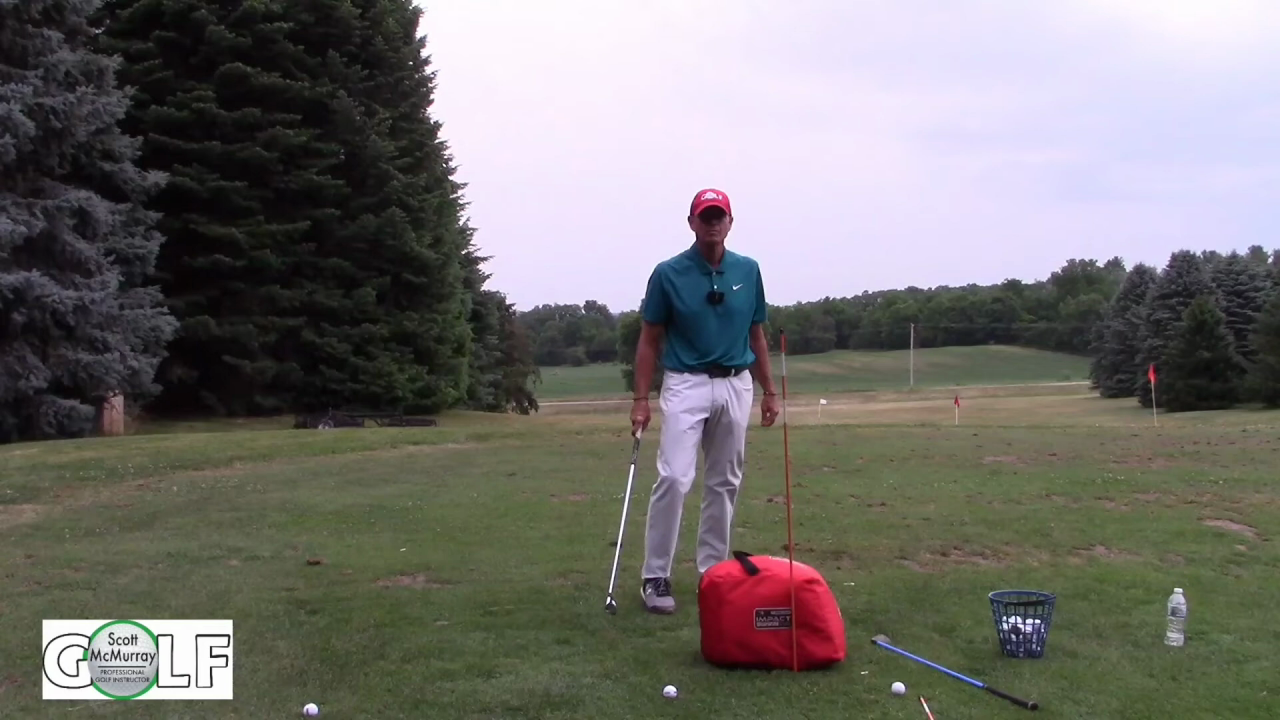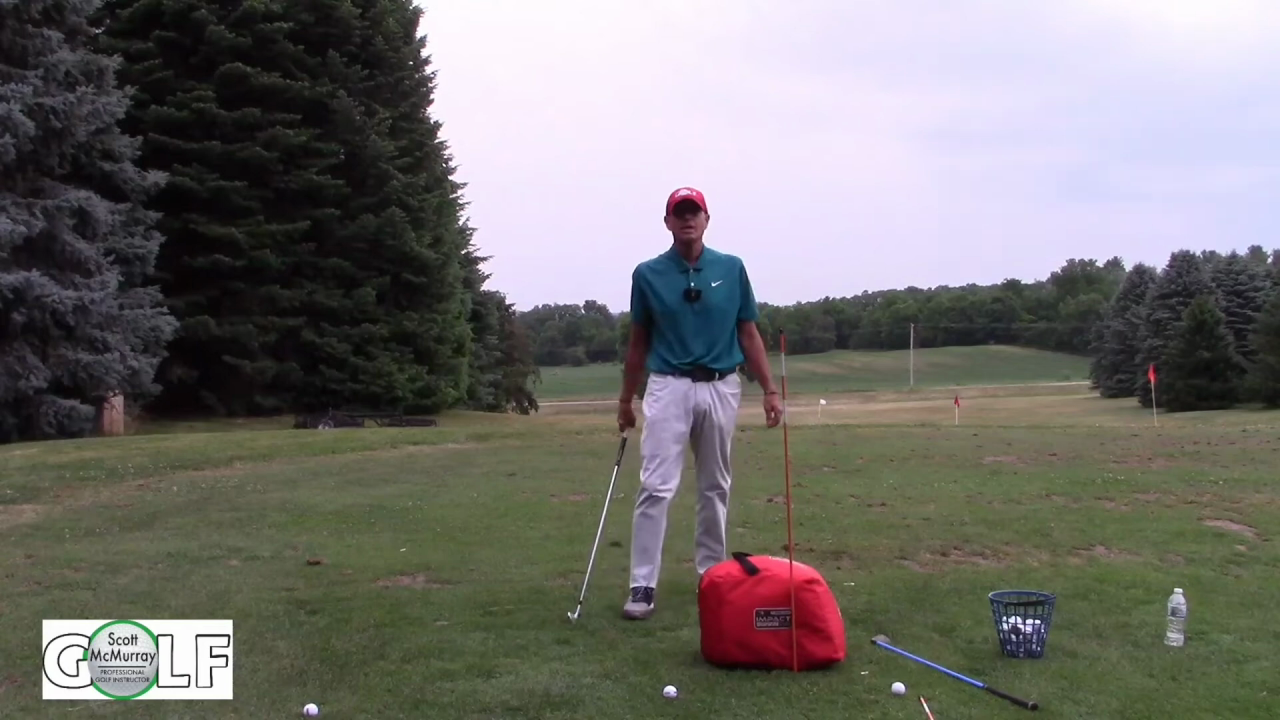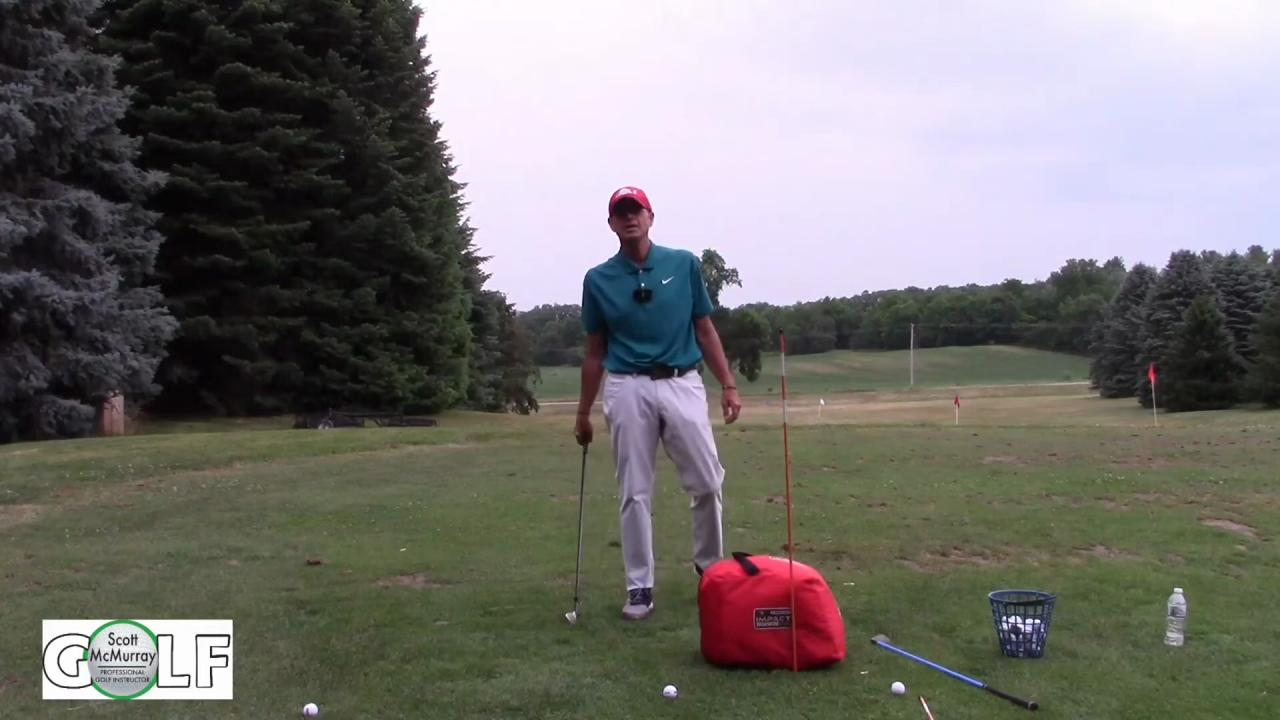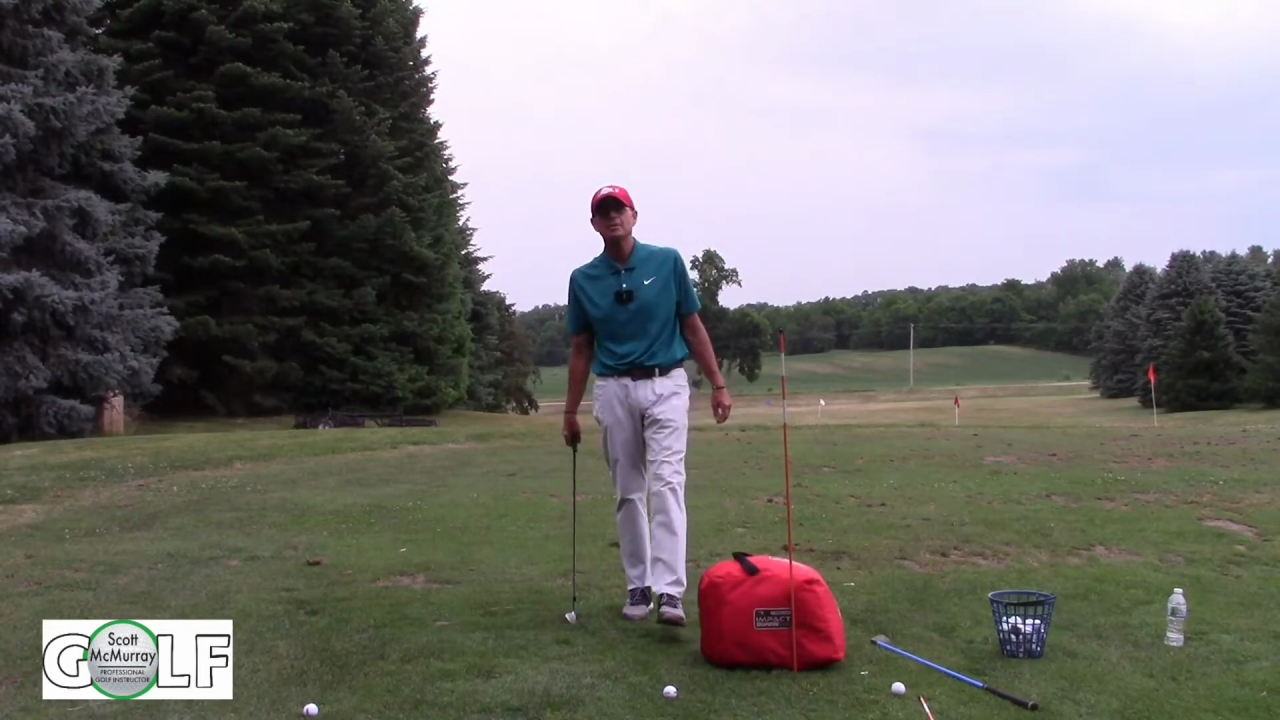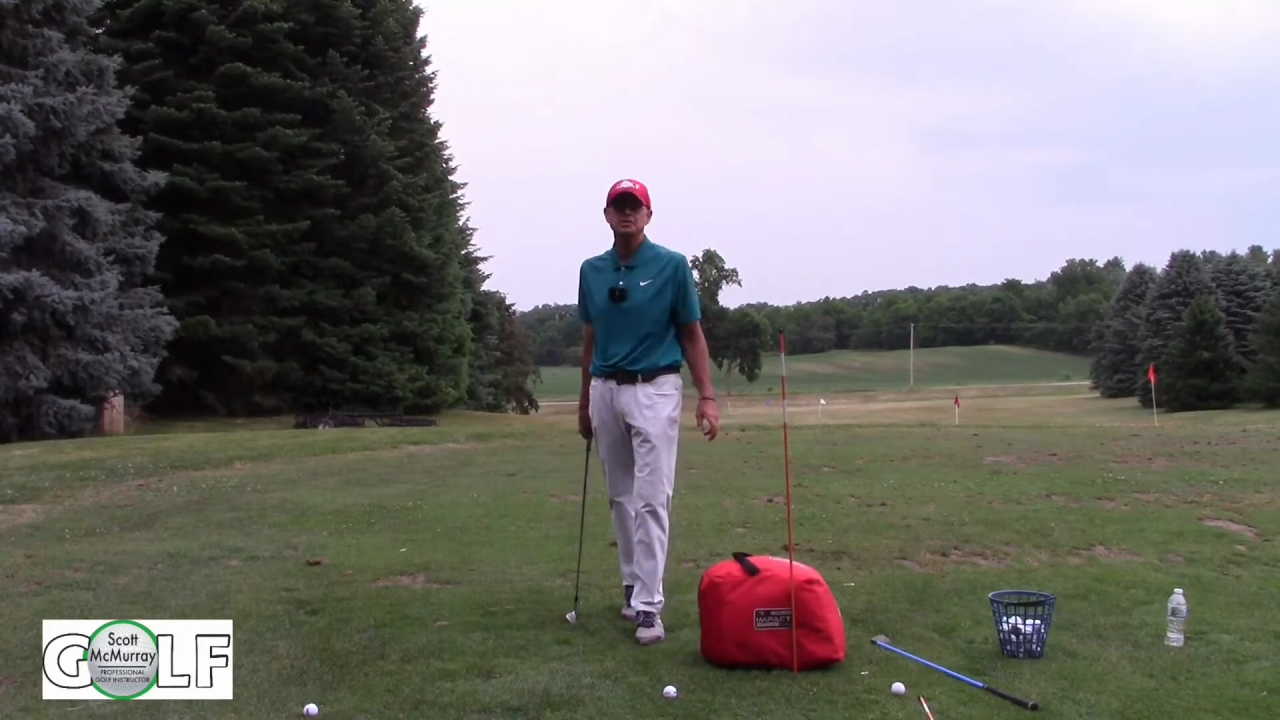
dt=0.5s
person 1, frame 1
left shoulder: (748, 270)
right shoulder: (667, 274)
left elbow: (756, 336)
right elbow: (650, 340)
left wrist: (769, 391)
right wrist: (641, 399)
left hip: (735, 386)
right hip: (685, 384)
left knee: (724, 484)
right knee: (674, 478)
left ankle: (713, 572)
right ankle: (656, 577)
person 1, frame 2
left shoulder: (732, 268)
right shoulder: (648, 274)
left elbow: (749, 334)
right elbow: (639, 340)
left wrist: (769, 389)
right wrist: (625, 399)
left hip: (720, 388)
right hip: (668, 388)
left knee: (714, 487)
right knee: (655, 487)
left ankle: (712, 573)
right ankle: (642, 585)
person 1, frame 3
left shoulder: (683, 264)
right shoulder: (598, 279)
left elbow: (705, 329)
right elbow: (595, 350)
left wrist: (728, 384)
right wrist: (584, 410)
left hip: (683, 385)
right hip: (628, 390)
left knee: (706, 482)
right knee: (635, 493)
left ankle: (710, 566)
right ankle: (640, 586)
person 1, frame 4
left shoulder: (668, 262)
right shoulder: (582, 278)
left elbow: (692, 327)
right elbow: (581, 349)
left wrist: (718, 384)
right wrist: (570, 411)
left hip: (666, 384)
right hip: (614, 391)
left knee: (666, 484)
right knee: (628, 493)
left ankle: (670, 591)
right ankle: (639, 586)
person 1, frame 5
left shoulder: (673, 266)
right shoulder: (591, 270)
left elbow: (692, 335)
left wrist: (707, 396)
right wrist: (584, 402)
left hip: (656, 391)
right hip: (607, 392)
left knee: (651, 501)
right knee: (621, 498)
left ankle: (648, 607)
right ankle: (633, 583)
